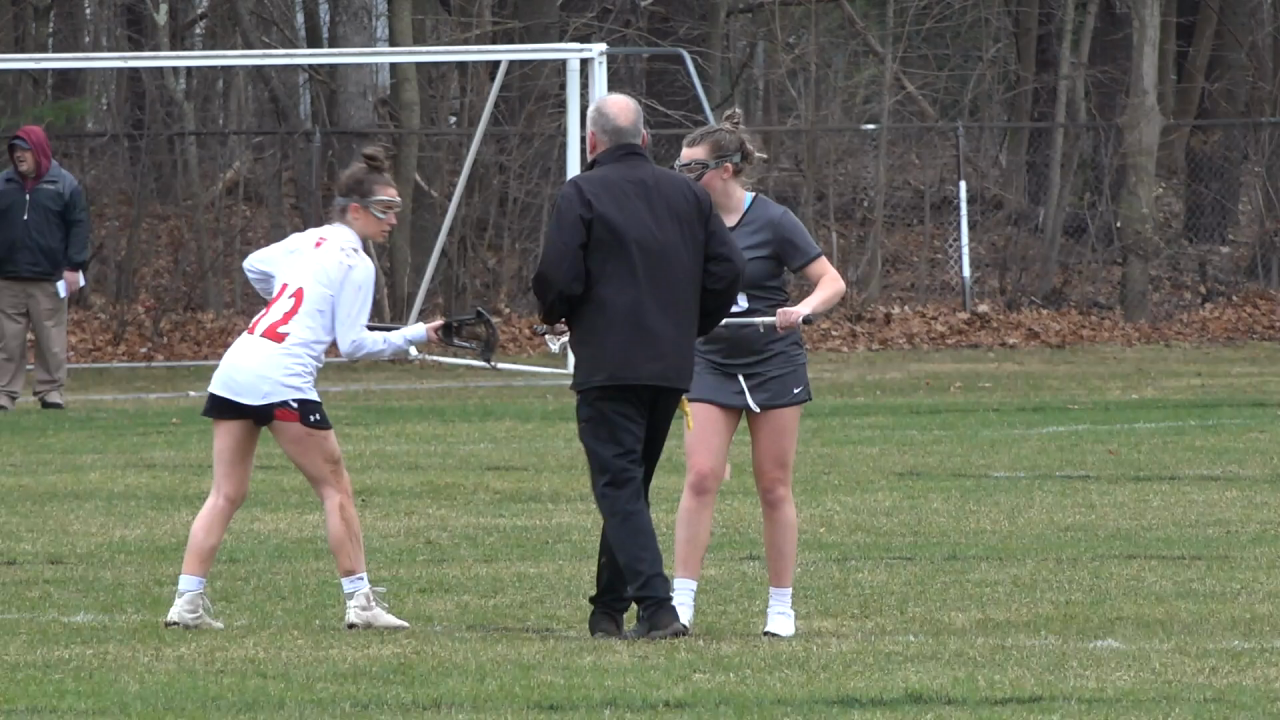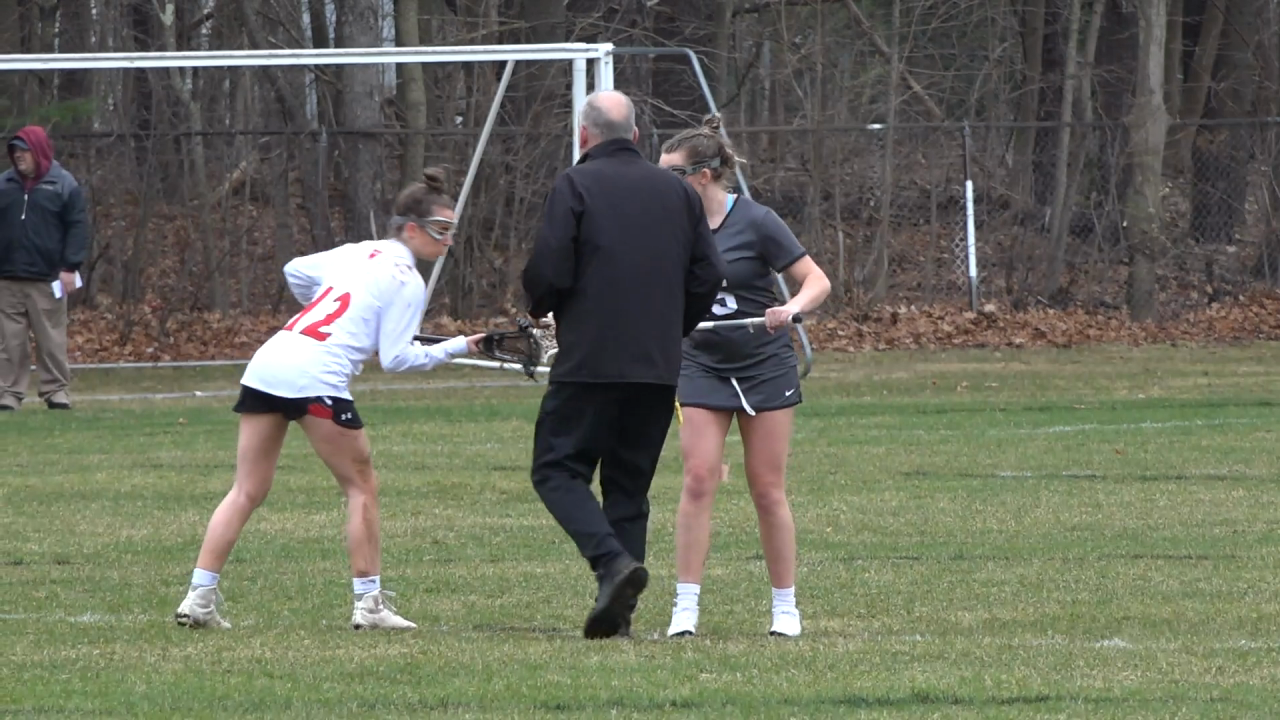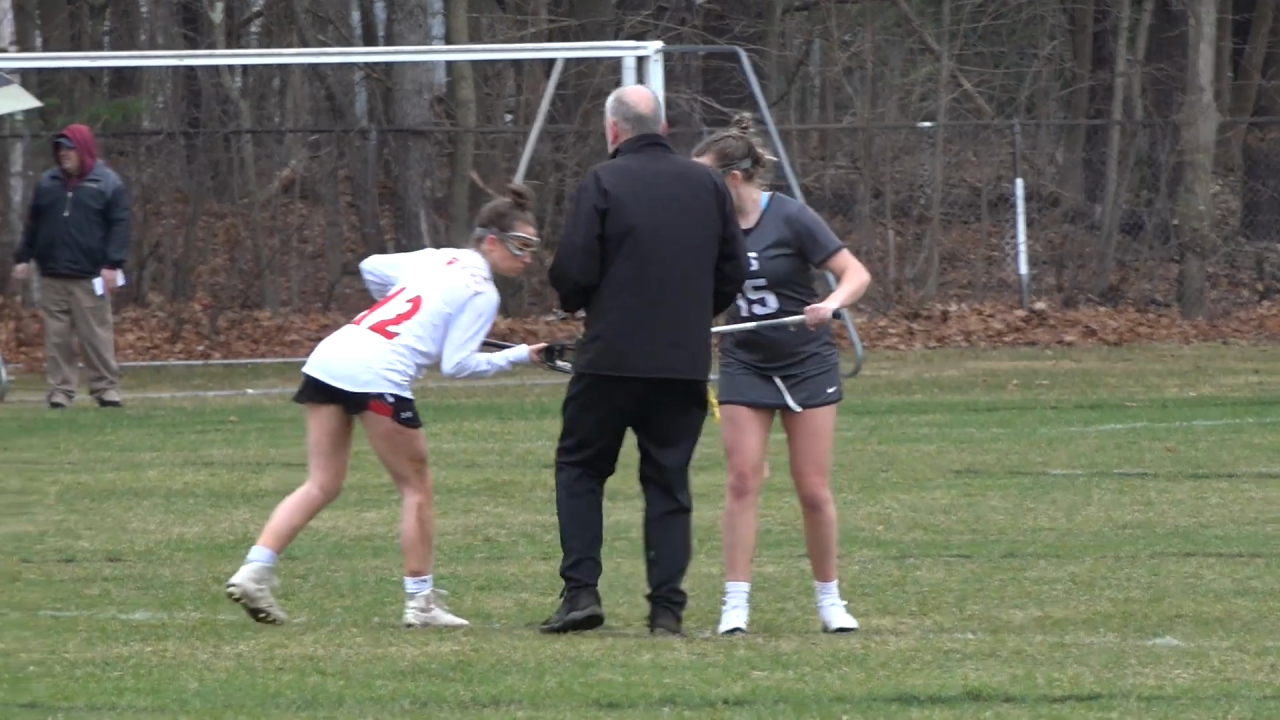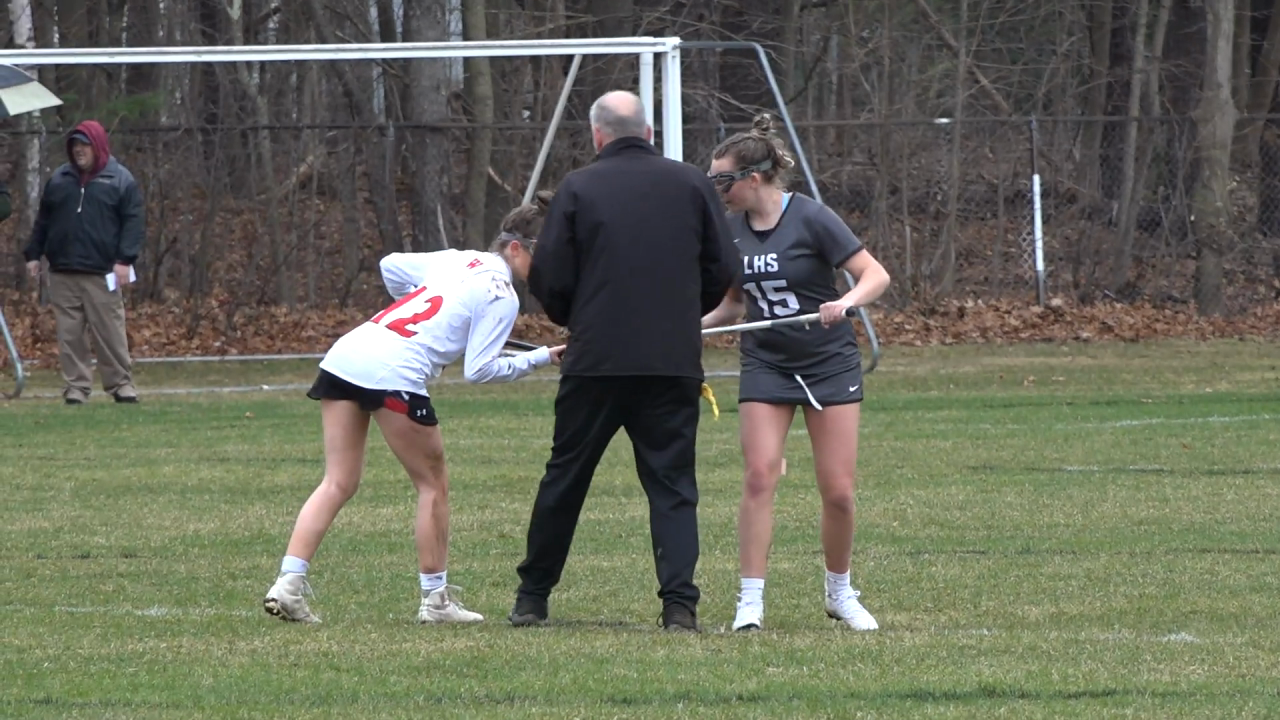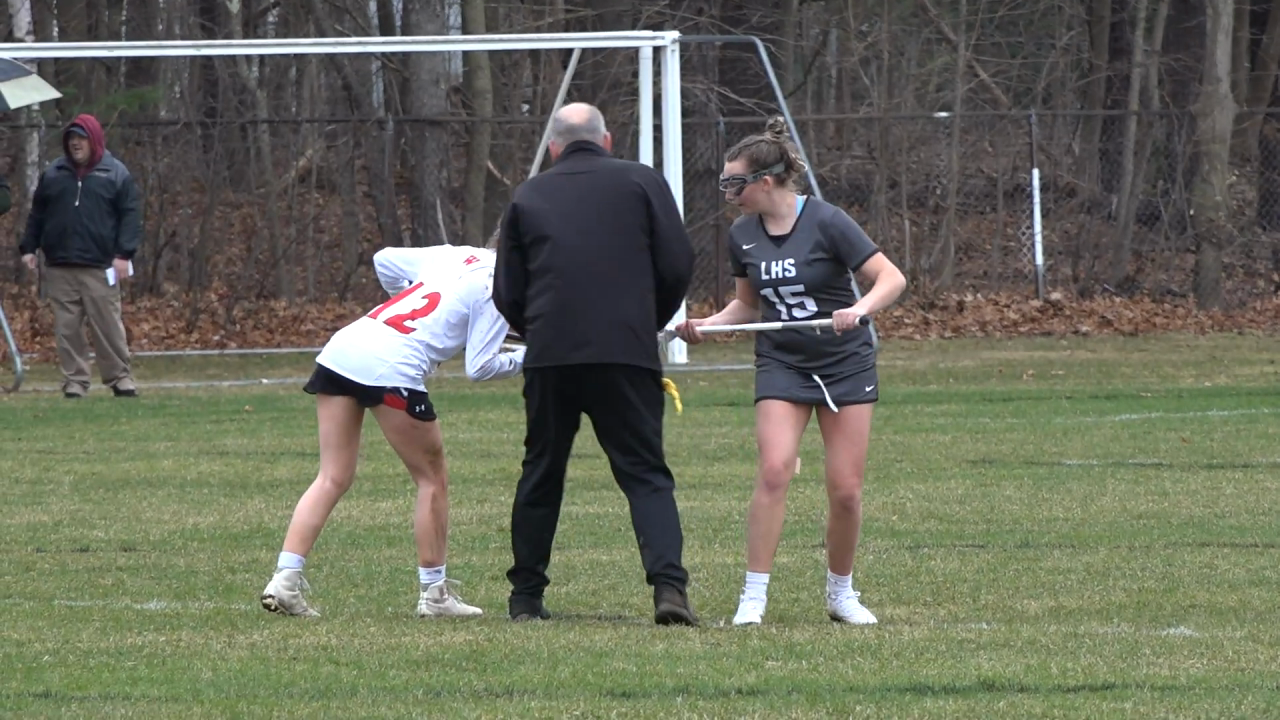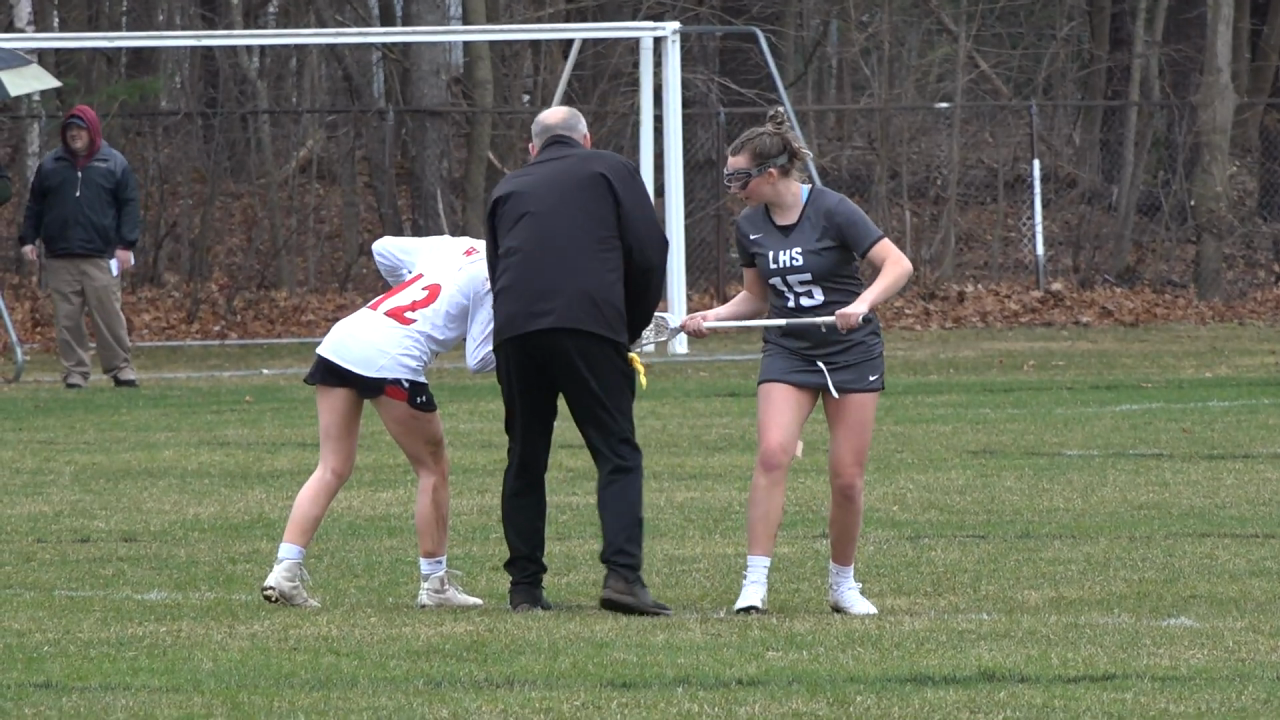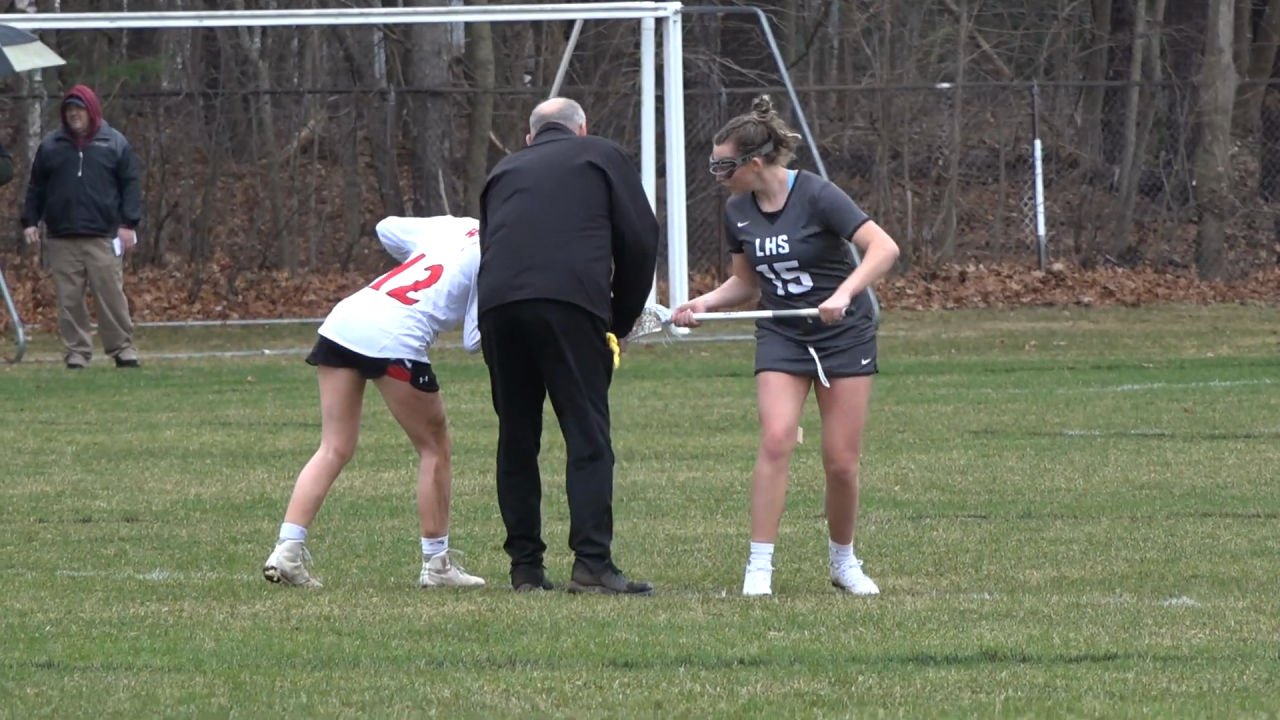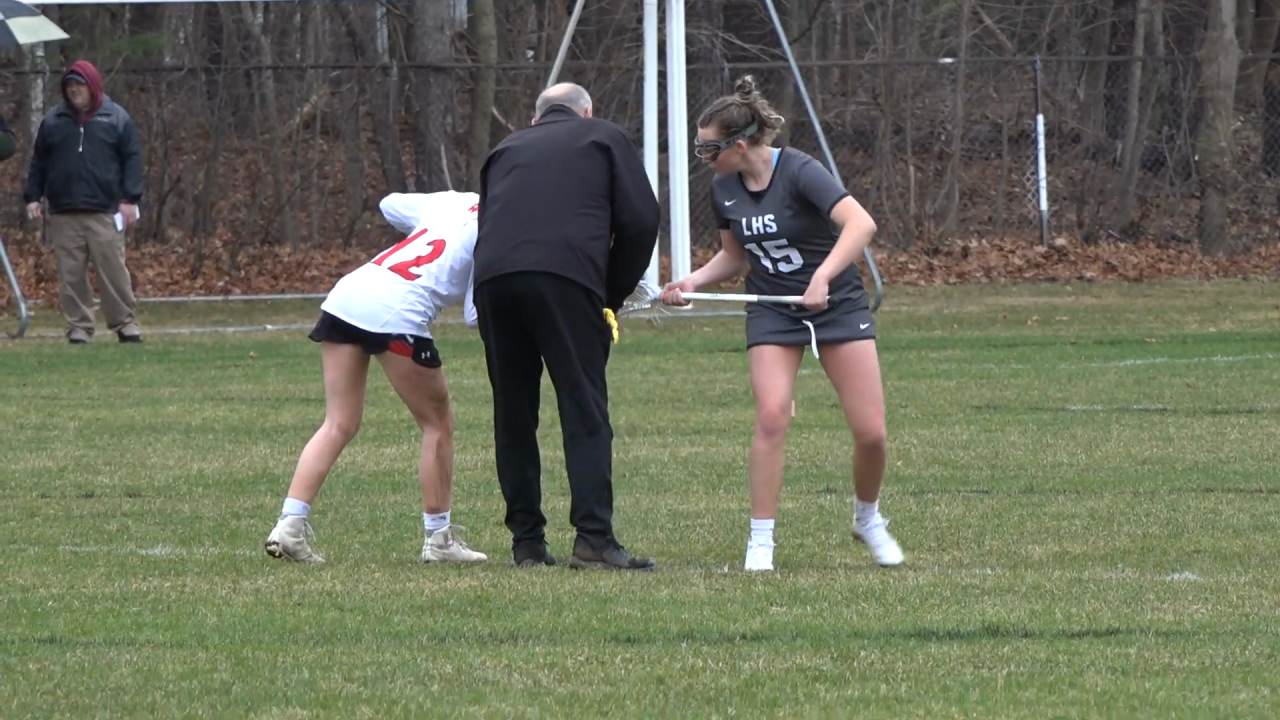
dt=0.2s
person 1, frame 1
left shoulder: (582, 191)
right shoulder: (687, 192)
left elbow: (558, 277)
right elbow: (727, 269)
left wrist: (552, 314)
left hip: (608, 367)
right hip: (669, 368)
left knee: (618, 487)
right knee: (631, 488)
person 1, frame 2
left shoulder: (575, 185)
right shoulder: (678, 190)
left elbow: (548, 272)
right elbow: (708, 276)
left wrist: (540, 306)
left hip: (588, 363)
right hip: (657, 368)
left knee: (558, 471)
right knee: (629, 489)
right ankle: (617, 614)
person 1, frame 3
left shoulder: (603, 182)
right shoulder: (708, 184)
left elbow: (573, 270)
right elbow: (732, 271)
left wrist: (579, 302)
left hip: (611, 359)
right hip: (685, 364)
left knee: (578, 470)
right knee: (669, 487)
person 1, frame 4
left shoulder: (577, 189)
right shoulder: (690, 183)
left elbow: (547, 279)
right elbow: (721, 272)
left wrist: (571, 317)
left hip: (594, 362)
right hip: (672, 363)
left knee: (565, 478)
right knee: (673, 486)
left ankle: (532, 596)
person 1, frame 5
left shoulder: (527, 198)
right shoulder: (642, 181)
left elbow: (506, 292)
right elbow: (676, 268)
right wrist: (648, 325)
left hip: (549, 355)
right hip: (624, 352)
left knee: (540, 475)
right knee: (646, 475)
left ankle: (526, 596)
person 1, frame 6
left shoulder: (509, 188)
right shoulder: (612, 169)
right elbow: (647, 255)
right wrist: (633, 327)
left hip: (515, 329)
right hip: (589, 324)
left knee: (525, 459)
right knee: (617, 454)
left ankle: (525, 586)
person 1, frame 7
left shoulder: (504, 170)
right shoulder: (604, 155)
right elbow: (639, 242)
right wrist: (623, 319)
left hip: (498, 303)
right hip: (570, 301)
left knee: (517, 437)
right knee: (588, 436)
left ankle: (525, 566)
right ankle: (592, 564)
person 1, frame 8
left shoulder: (506, 149)
right shoulder: (606, 137)
right elbow: (640, 222)
right wrist: (614, 294)
left hip: (493, 278)
right hip: (565, 276)
left knee: (514, 412)
right knee: (584, 411)
left ankle: (527, 541)
right ankle: (594, 539)
person 2, frame 1
left shoulder: (772, 220)
left elbow: (833, 282)
left wrist: (803, 309)
left hip: (774, 364)
right hip: (712, 362)
left knee: (774, 486)
right knee: (701, 478)
left ankle: (780, 607)
right ankle: (681, 600)
person 2, frame 2
left shoulder: (755, 220)
left elbow: (817, 280)
left wrist: (791, 308)
left hip: (765, 365)
right hip: (702, 366)
left knee: (768, 490)
right knee: (698, 482)
left ankle: (785, 606)
right ankle: (685, 606)
person 2, frame 3
left shoulder: (791, 216)
left elbow: (857, 274)
left wrist: (830, 303)
left hip: (808, 363)
right hip: (744, 364)
left knee: (814, 491)
right knee: (743, 480)
left ankle: (829, 599)
right ankle: (735, 604)
person 2, frame 4
left shoulder: (812, 218)
right shoulder: (729, 229)
left elbow: (876, 275)
left wrist: (846, 302)
right wrist: (699, 322)
left hip: (830, 362)
right hip: (766, 363)
left knee: (838, 489)
right knee: (760, 477)
left ankle: (840, 592)
right ankle: (750, 600)
person 2, frame 5
left shoulder: (827, 221)
right shoulder: (741, 235)
left elbow: (892, 280)
left wrist: (859, 310)
right wrist: (706, 324)
left hip: (845, 364)
right hip: (780, 364)
left knee: (846, 489)
right knee: (772, 474)
left ankle: (840, 592)
right ankle: (753, 595)
person 2, frame 6
left shoulder: (832, 209)
right shoulder: (749, 224)
left elbow: (899, 266)
left wrist: (863, 303)
right wrist: (713, 315)
left hip: (852, 351)
right hip: (788, 351)
left knee: (847, 478)
right knee: (772, 453)
left ankle: (842, 584)
right ankle: (755, 581)
person 2, frame 7
left shoulder: (817, 193)
right shoulder: (737, 212)
left elbow: (885, 248)
left wrist: (844, 293)
right wrist: (703, 303)
left hip: (844, 335)
right hip: (781, 336)
left knee: (841, 462)
right knee: (775, 442)
left ankle: (842, 560)
right ankle: (759, 565)
person 2, frame 8
left shoulder: (800, 170)
right shoulder: (722, 188)
left elbow: (862, 225)
left wrist: (822, 278)
right wrist: (691, 281)
left hip: (838, 305)
right hip: (771, 309)
left knee: (870, 429)
right knee: (771, 417)
left ankle: (868, 520)
right ankle: (760, 540)
person 3, frame 1
left shoulder: (308, 240)
right shoulder: (357, 264)
left elbow: (253, 265)
right elbow: (354, 344)
right wrist: (415, 334)
left hip: (233, 372)
right hip: (282, 382)
left knee: (226, 495)
right knee: (336, 488)
left ankle: (187, 603)
right ankle: (360, 602)
person 3, frame 2
left shoulder: (358, 251)
right shoulder: (409, 281)
left elbow: (296, 270)
right elbow: (396, 358)
right wrist: (456, 347)
left hip: (266, 365)
right hip: (315, 378)
left knee: (247, 492)
right knee: (361, 486)
left ankle: (199, 597)
right ankle: (369, 604)
person 3, frame 3
left shoulder: (434, 258)
right shoulder: (481, 292)
left elbow: (370, 267)
right elbow: (458, 365)
right wrist: (519, 355)
left hip: (329, 357)
right hip: (377, 375)
left knee: (321, 486)
right knee: (417, 487)
left ankle: (254, 573)
right ankle: (421, 603)
person 3, frame 4
left shoulder: (455, 259)
right shoulder: (502, 295)
left elbow: (390, 264)
right elbow: (479, 370)
right wrist: (541, 357)
left hip: (345, 354)
right hip: (394, 371)
left knee: (337, 483)
right knee: (432, 484)
left ankle: (289, 583)
right ankle: (436, 599)
person 3, frame 5
left shoulder: (453, 254)
left elbow: (384, 259)
right elbow: (480, 368)
right wrist: (530, 355)
left hip: (341, 350)
right hip: (391, 368)
left knee: (331, 478)
right knee: (431, 479)
left ankle: (285, 581)
right ankle: (435, 593)
person 3, frame 6
left shoulder: (452, 245)
left elbow: (383, 248)
right elbow: (479, 360)
left hip: (341, 341)
right hip: (391, 359)
left knee: (332, 470)
right knee: (432, 468)
left ankle: (285, 571)
right ankle: (435, 584)
person 3, frame 7
left shoulder: (454, 226)
left elbow: (387, 228)
right elbow: (475, 340)
left hip: (343, 321)
right hip: (393, 338)
left knee: (334, 449)
right knee: (435, 448)
left ankle: (287, 551)
right ankle: (436, 563)
person 3, frame 8
left shoulder: (456, 201)
left elbow: (390, 205)
right elbow: (474, 315)
left hip: (345, 297)
right hip: (395, 314)
left knee: (338, 425)
right knee: (438, 424)
left ankle: (289, 526)
right ankle: (439, 539)
person 4, frame 1
left shoulder: (64, 183)
left elbow: (79, 226)
left wrist: (74, 265)
left hip: (49, 279)
left knee: (51, 340)
left ankle: (51, 390)
person 4, frame 2
left shoulder: (64, 184)
left elbow: (78, 227)
left wrist: (70, 266)
left hip: (48, 279)
left knee: (52, 339)
left ankle: (55, 391)
person 4, frame 3
left shoulder: (108, 182)
right shoulder: (48, 182)
left elbow: (120, 226)
right elbow: (33, 224)
left wrist: (112, 264)
right wrist: (23, 257)
left hip: (89, 277)
right hip: (51, 277)
left knee: (96, 336)
right knee: (56, 338)
left ankle: (105, 388)
right ankle: (60, 390)
person 4, frame 4
left shoulder: (120, 179)
right shoulder: (59, 178)
left elbow: (133, 221)
right elbow: (43, 220)
left wrist: (125, 259)
right wrist: (33, 253)
left hip: (102, 273)
right hip: (62, 273)
left knee: (109, 332)
right knee: (69, 334)
left ankle: (121, 384)
right ankle: (75, 386)
person 4, frame 5
left shoulder: (116, 172)
right shoulder: (53, 173)
left elbow: (130, 215)
right elbow: (37, 214)
left wrist: (124, 253)
right wrist: (28, 247)
left hip: (100, 266)
right hip: (60, 267)
left knee: (108, 325)
right knee: (67, 328)
left ankle: (120, 378)
right ankle: (74, 380)
person 4, frame 6
left shoulder: (114, 162)
right shoulder: (50, 164)
left elbow: (129, 205)
right elbow: (35, 205)
left wrist: (126, 244)
right wrist: (28, 238)
left hip: (101, 256)
right hip: (60, 258)
left knee: (109, 315)
right knee: (67, 319)
left ankle: (121, 368)
right ankle: (75, 372)
person 4, frame 7
left shoulder: (114, 142)
right shoulder: (51, 145)
left elbow: (130, 184)
right elbow: (36, 187)
left wrist: (129, 223)
right wrist: (30, 221)
left hip: (103, 236)
right hip: (62, 239)
left knee: (111, 296)
right knee: (69, 299)
left ankle: (123, 349)
right ankle: (76, 352)
person 4, frame 8
left shoulder: (116, 117)
right shoulder: (53, 120)
left elbow: (132, 159)
right elbow: (39, 162)
left wrist: (130, 198)
right wrist: (33, 196)
left hip: (105, 211)
right hip: (64, 214)
left knee: (114, 271)
right knee: (71, 275)
left ankle: (125, 324)
right ankle: (78, 328)
